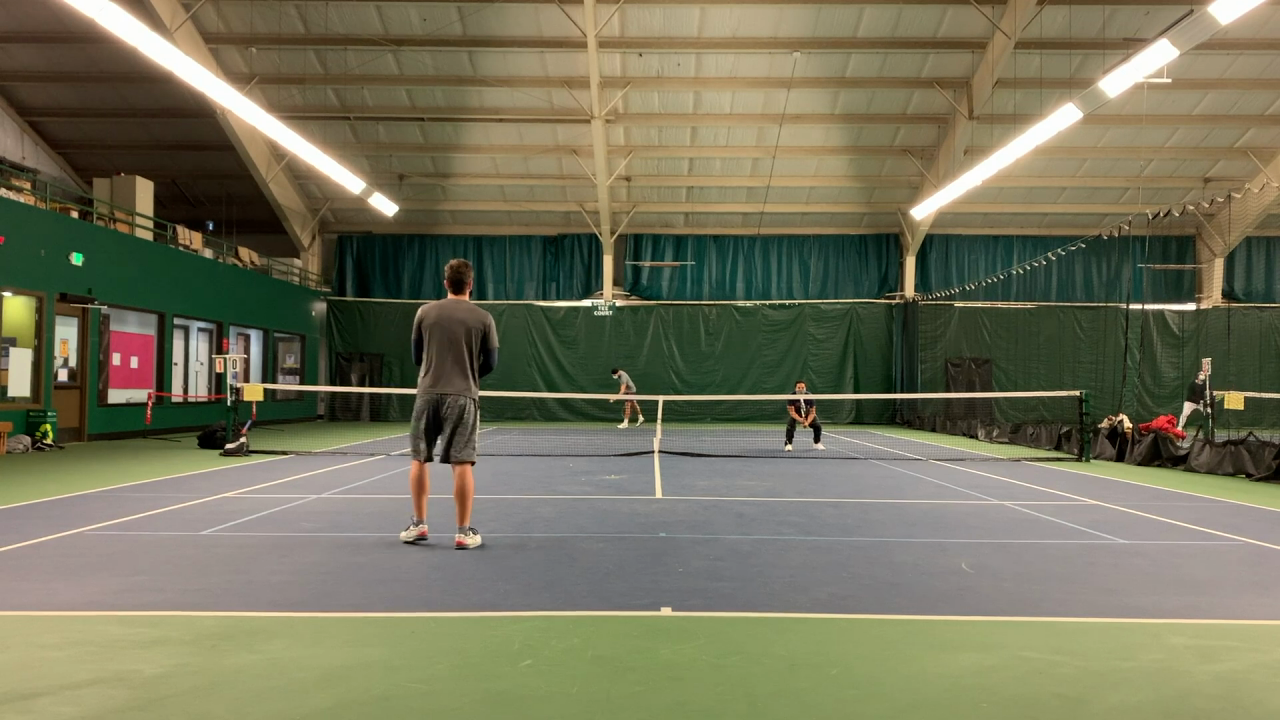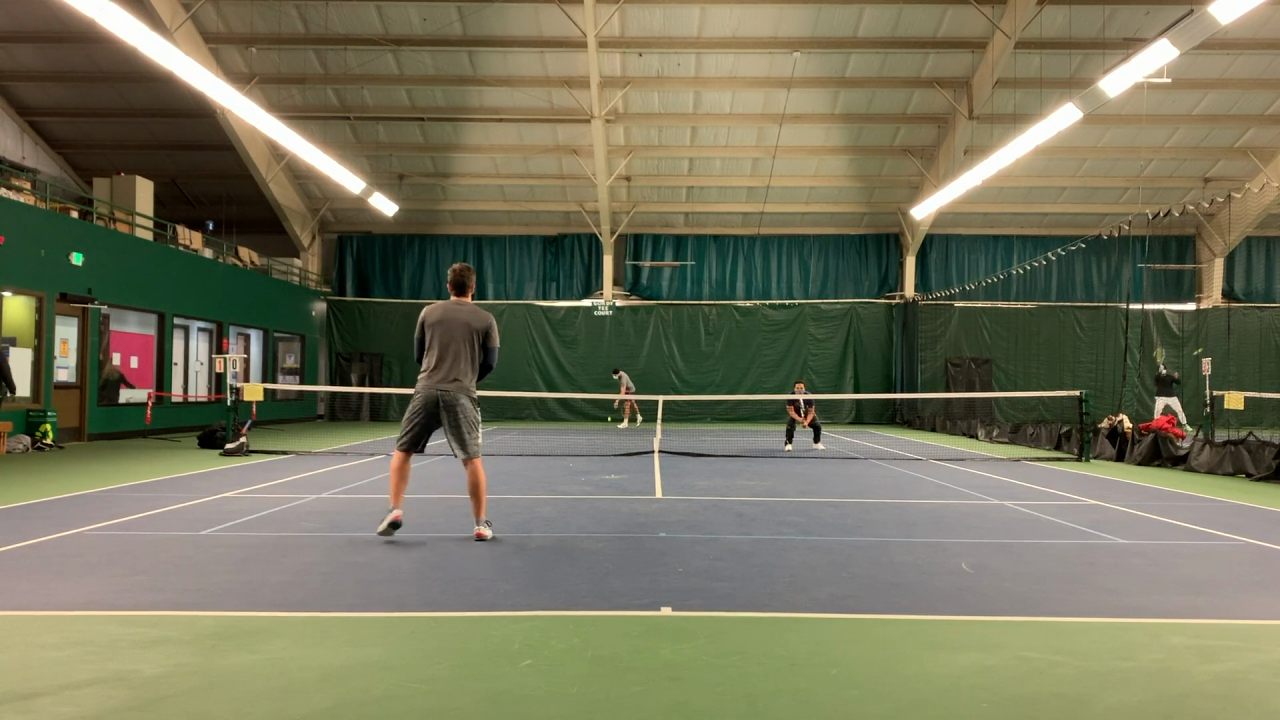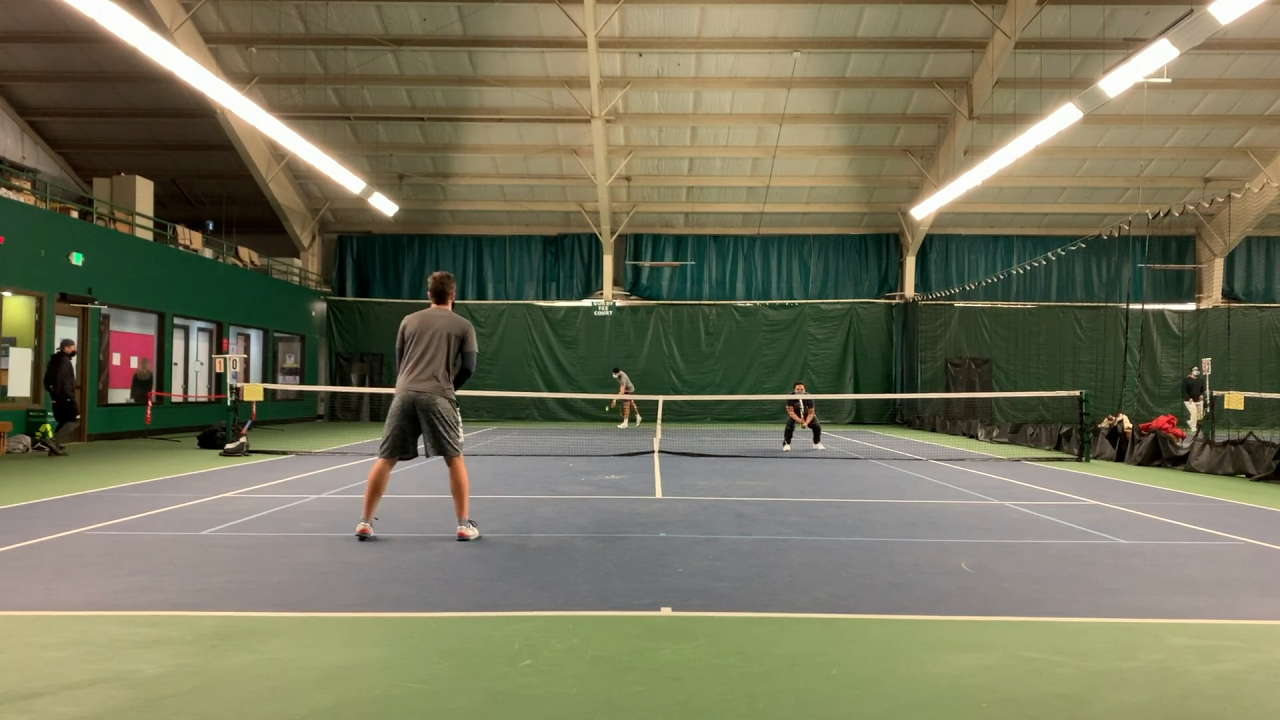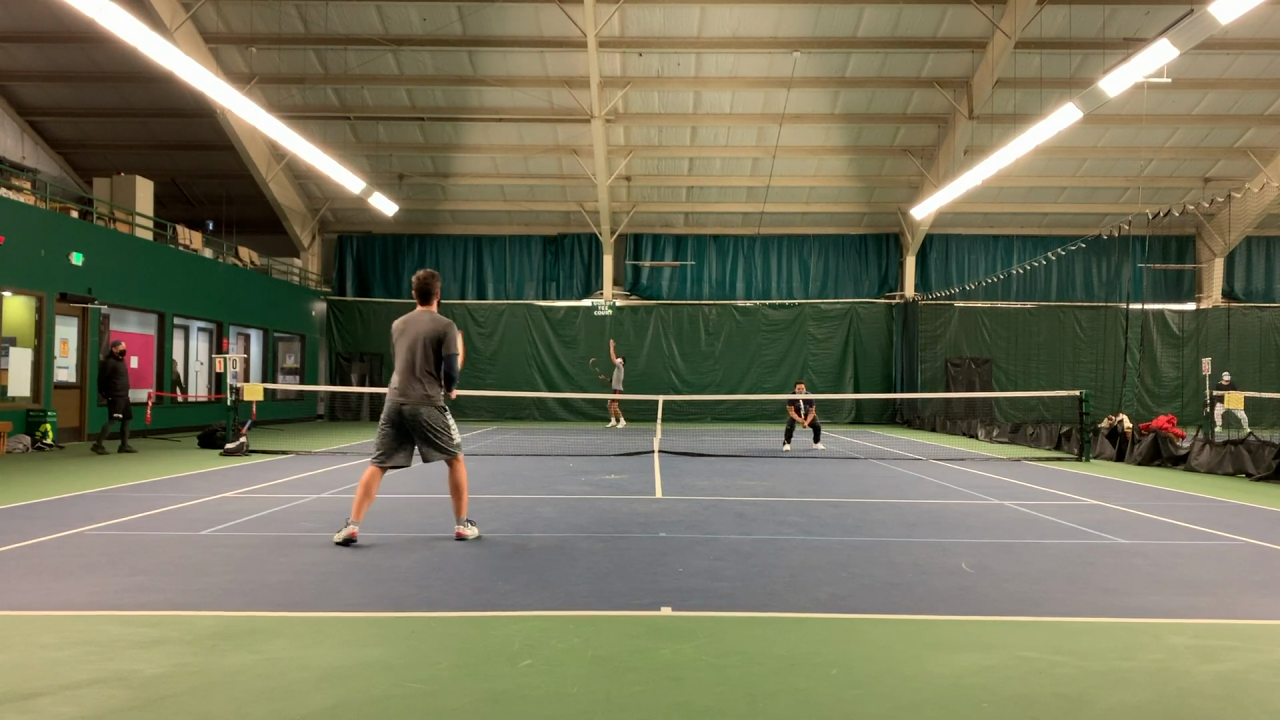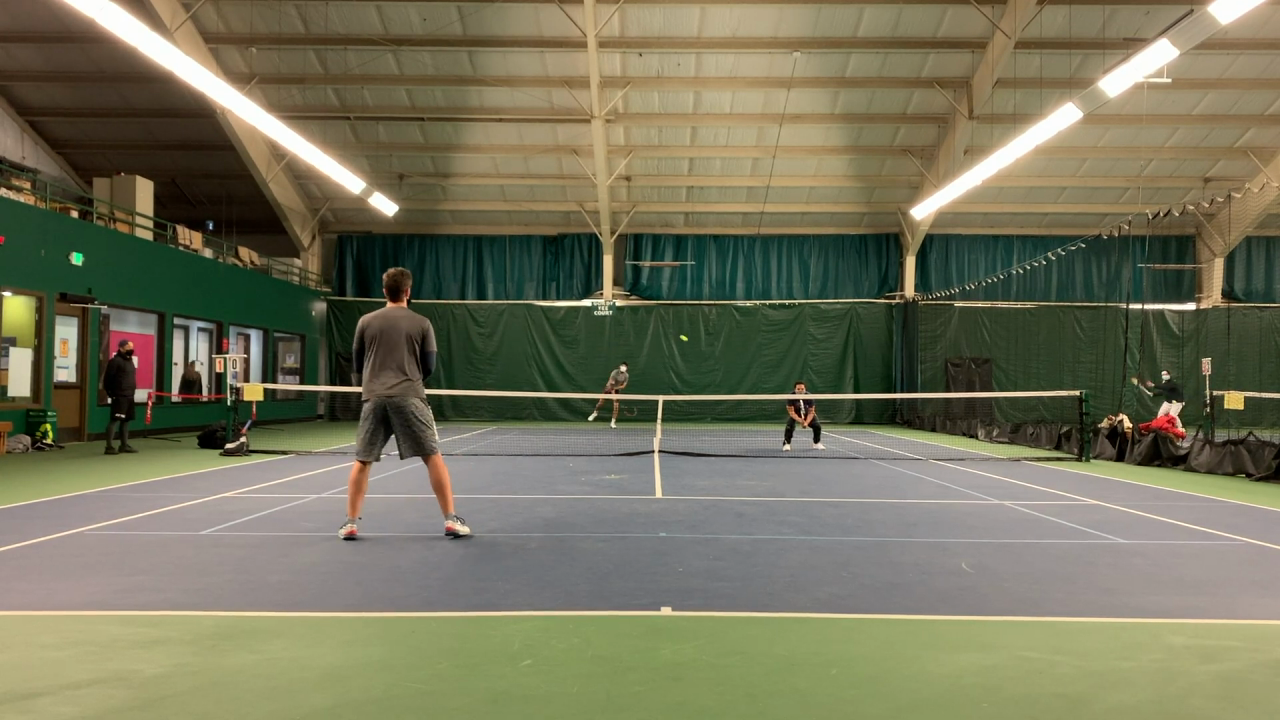
dt=1s
person 1, frame 1
left shoulder: (425, 312)
right shoulder: (483, 318)
left elbow: (416, 355)
right elbow: (490, 362)
left hip: (428, 394)
right hip: (462, 396)
left knee: (419, 460)
right knee: (462, 464)
left ankle: (419, 523)
right ankle: (464, 532)
person 1, frame 2
left shoulder: (428, 313)
right shoulder: (486, 320)
left elbow: (419, 354)
right elbow: (490, 362)
left hip: (427, 391)
right hip: (461, 395)
left knee: (403, 452)
right knee: (472, 459)
left ankle: (395, 510)
right ankle: (481, 525)
person 1, frame 3
left shoulder: (409, 321)
right shoulder: (464, 326)
right elbow: (468, 368)
left hip: (404, 394)
right hip: (437, 397)
left knee: (385, 459)
right knee: (455, 460)
left ankle: (365, 522)
right ankle: (464, 525)
person 1, frame 4
left shoulder: (399, 325)
right shoulder: (445, 326)
right elbow: (450, 371)
right wrist: (449, 388)
left hip: (394, 403)
right hip: (426, 406)
left knee: (378, 465)
right knee: (455, 460)
left ankle: (352, 526)
right ankle: (462, 524)
person 1, frame 5
left shoulder: (366, 322)
right shoulder: (422, 324)
left elbow: (358, 364)
right elbow: (429, 366)
left hip: (374, 398)
right hip: (409, 398)
left knee: (362, 461)
right knee: (433, 457)
left ankle: (351, 523)
right ankle: (451, 520)
